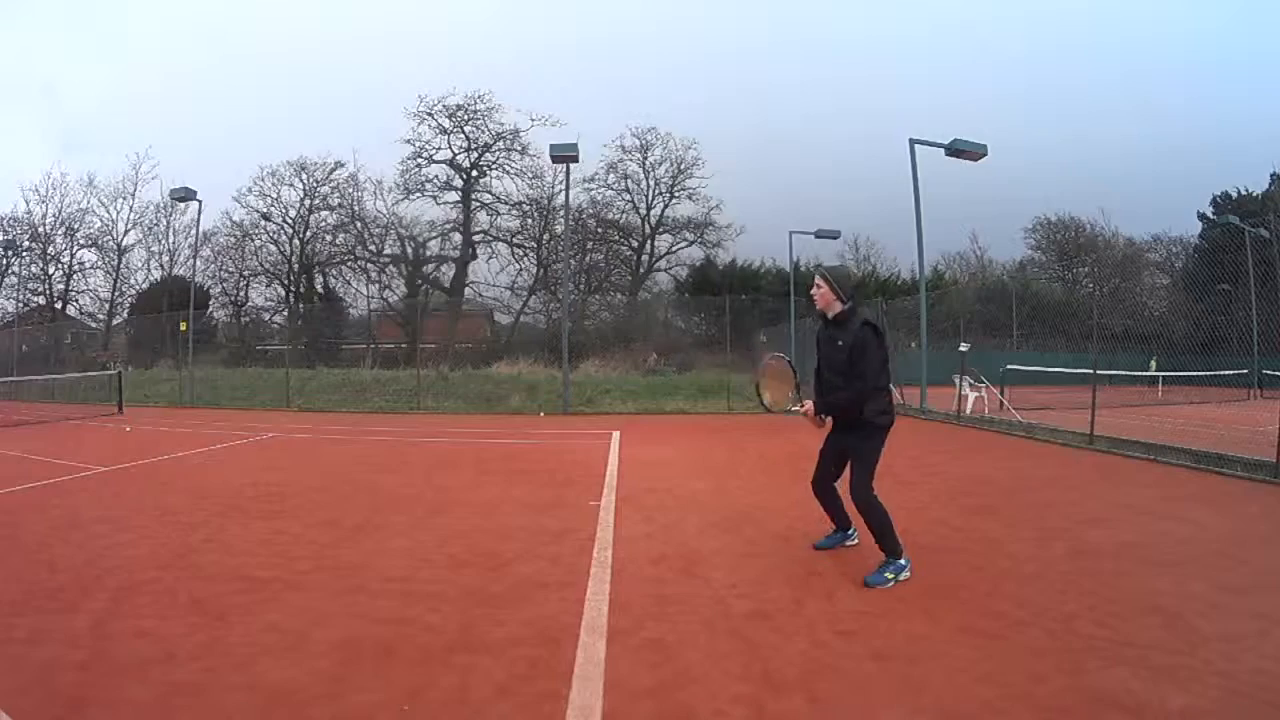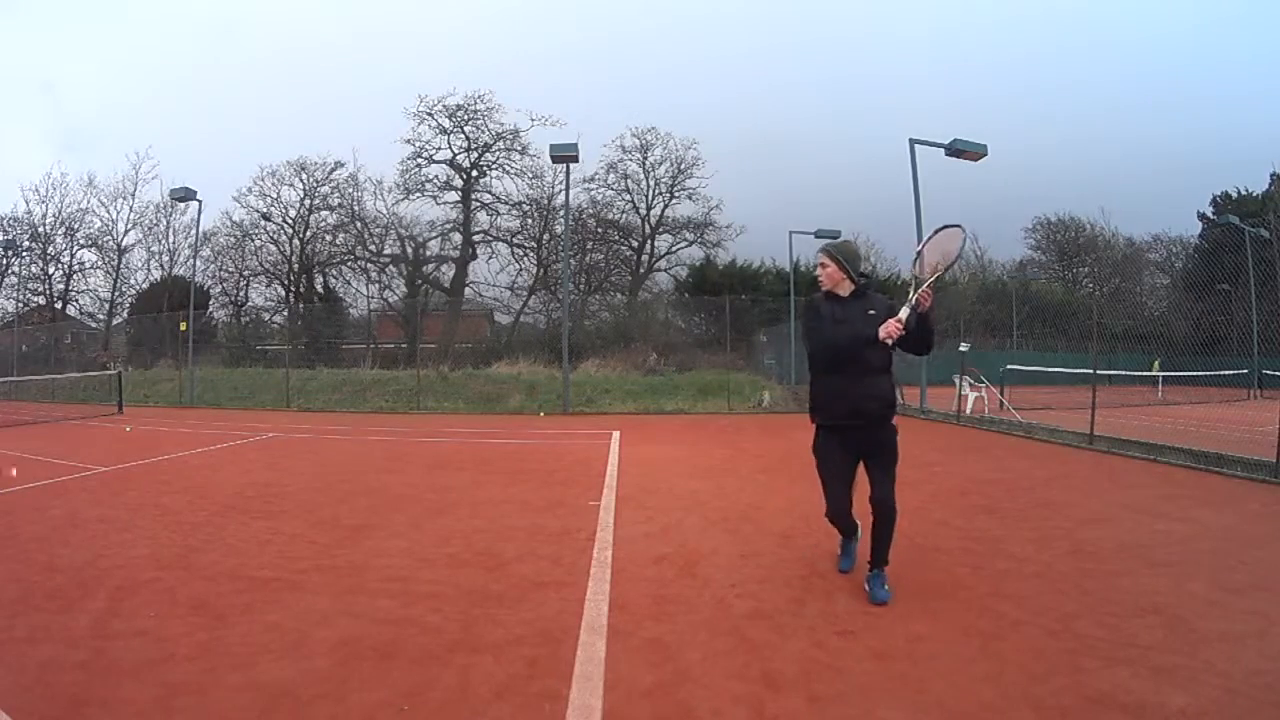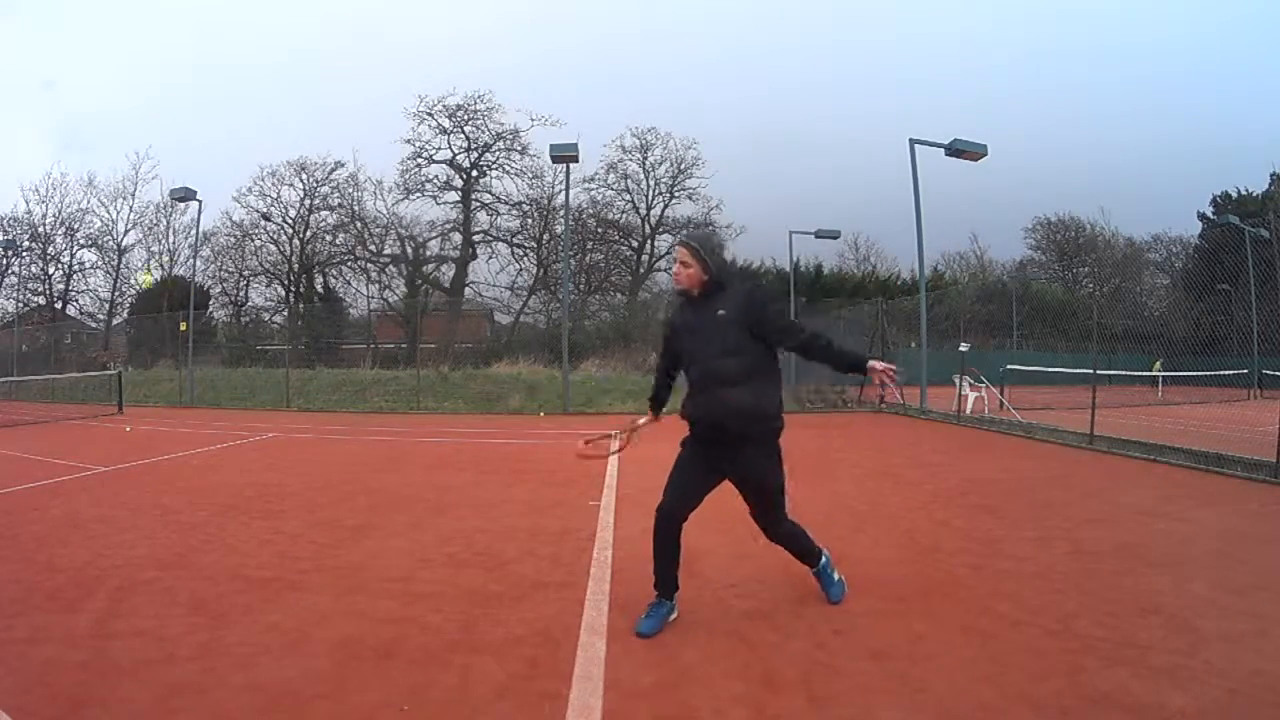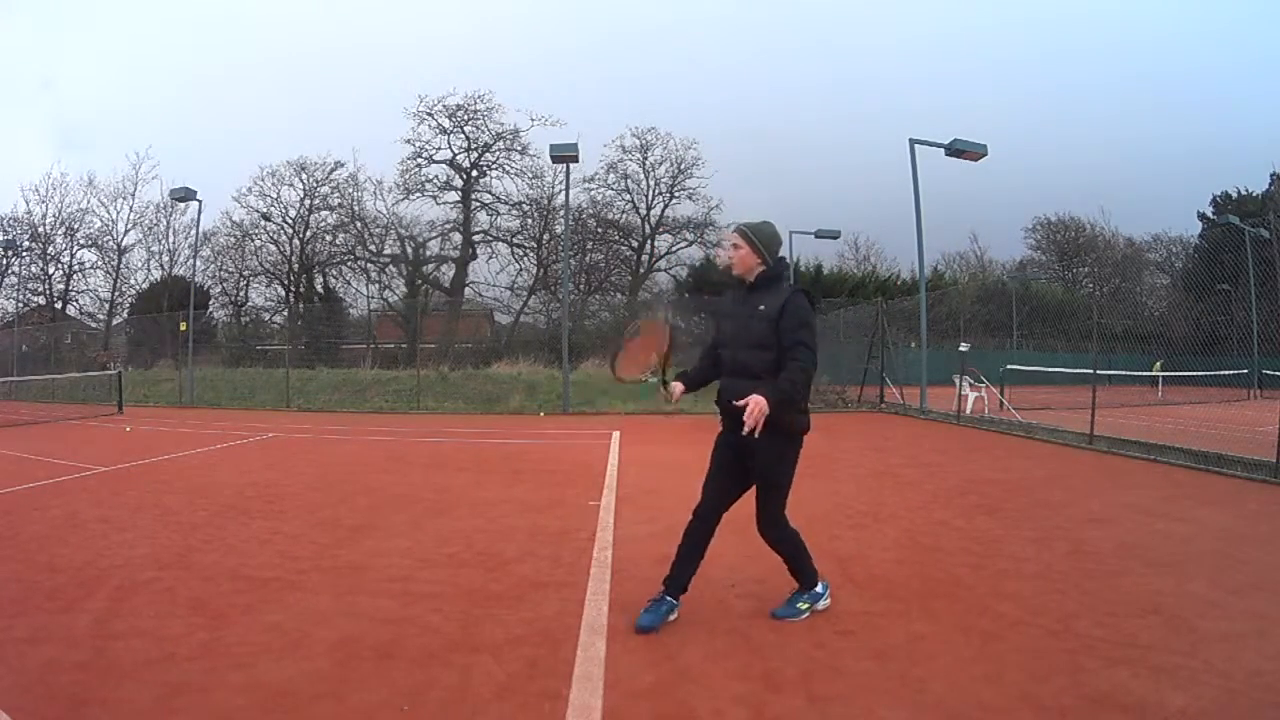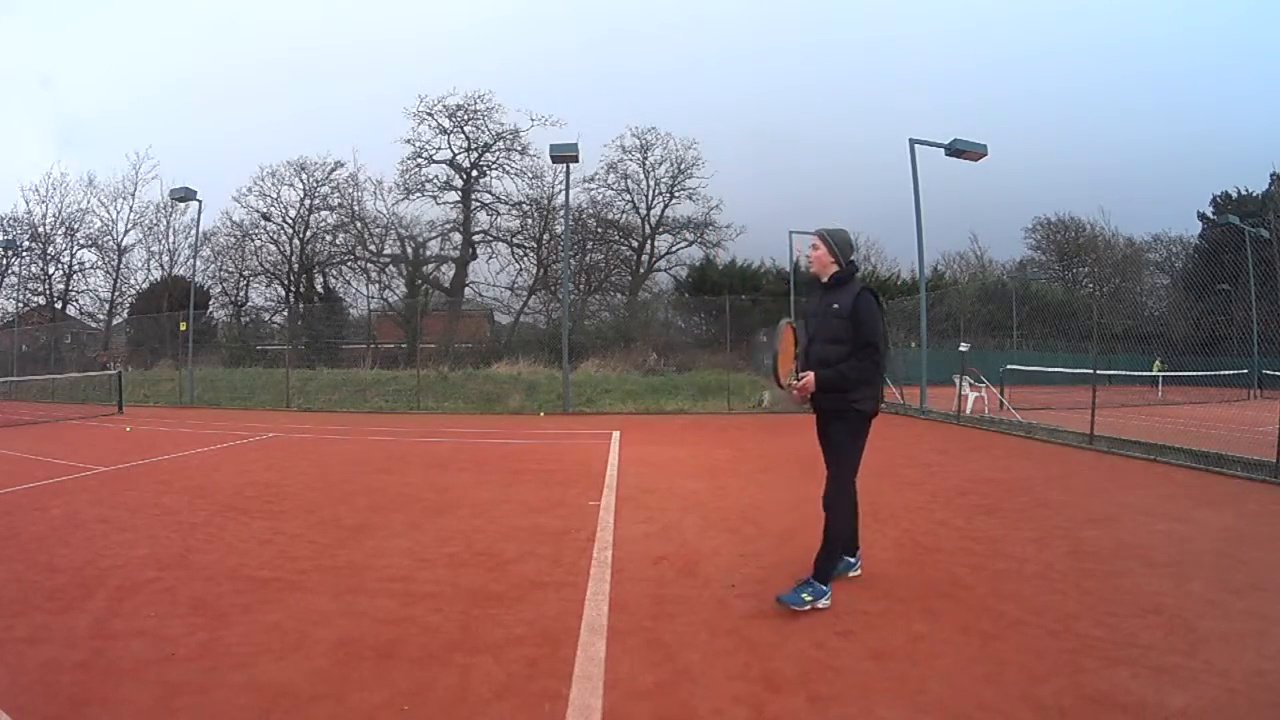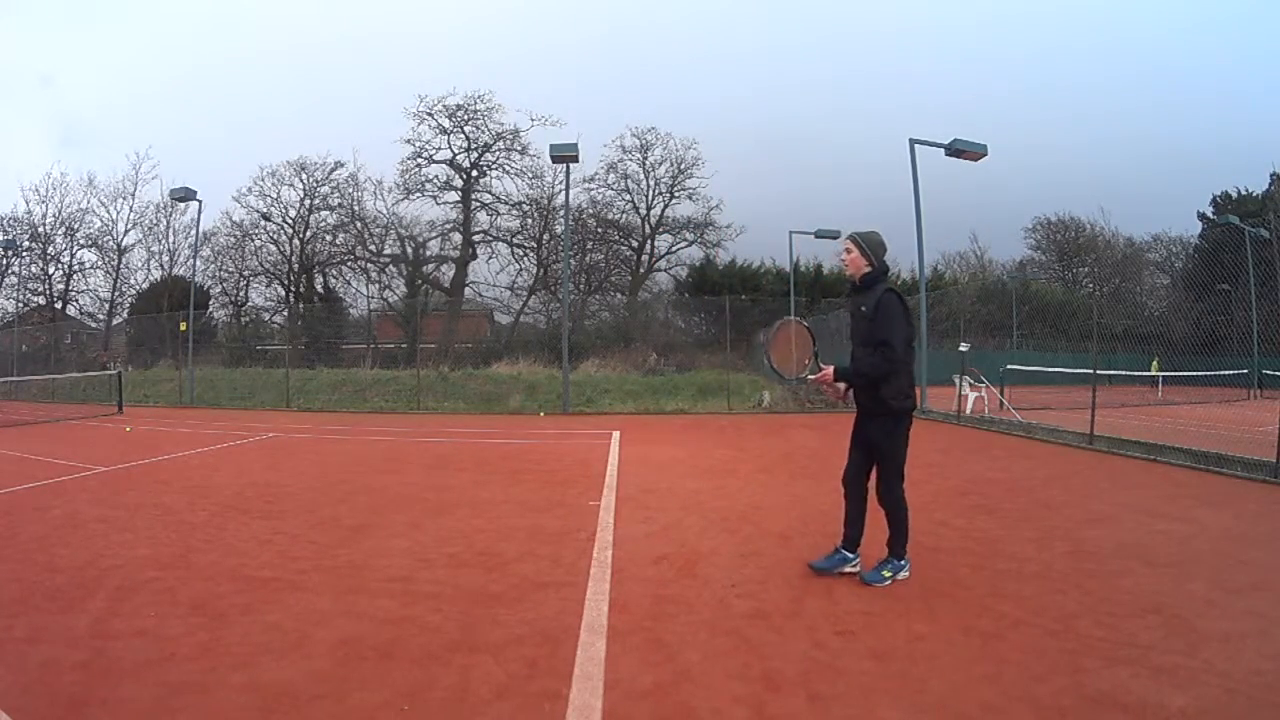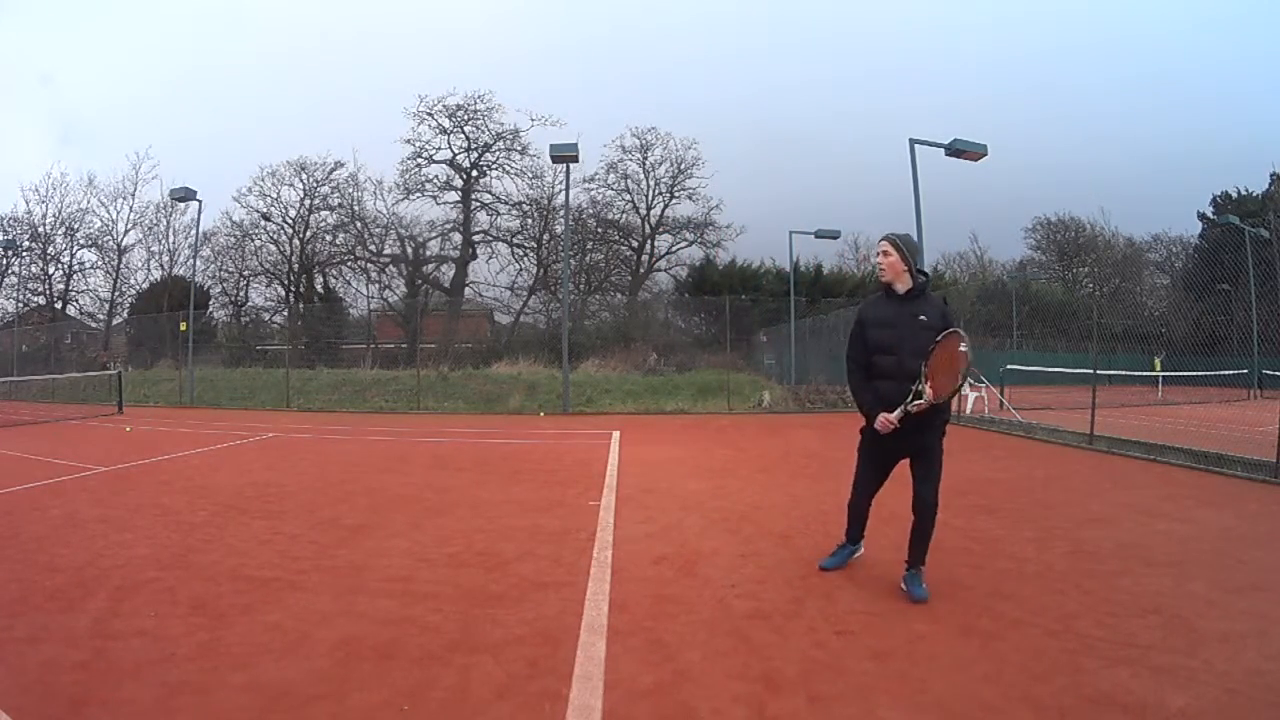
dt=0.7s
person 1, frame 1
left shoulder: (862, 330)
right shoulder: (826, 330)
left elbow: (867, 387)
left wrist: (820, 404)
right wrist: (820, 407)
left hip: (869, 424)
right hip: (844, 422)
left knee: (860, 490)
right knee: (821, 482)
left ankle: (897, 560)
right ankle: (845, 530)
person 1, frame 2
left shoulder: (879, 304)
right shoulder: (815, 308)
left elbow: (921, 347)
right elbow: (826, 348)
left wrist: (923, 312)
right wrist: (873, 335)
left hip: (876, 423)
right hip: (832, 426)
left knee: (884, 502)
right knee: (836, 508)
left ankle: (876, 572)
right ankle: (850, 534)
person 1, frame 3
left shoulder: (743, 300)
right shoulder: (681, 317)
left elbow: (801, 339)
right elbow: (668, 365)
left wrist: (861, 364)
right wrist: (656, 406)
left hip: (755, 439)
right hip: (706, 441)
left knee: (775, 526)
right knee: (667, 517)
left ankle: (820, 563)
right ankle: (665, 600)
person 1, frame 4
left shoulder: (790, 300)
right shoulder: (733, 300)
left elbow: (802, 361)
right elbow: (717, 355)
left wrist: (769, 398)
right wrist: (685, 381)
left hip: (777, 431)
right hip: (736, 428)
left knee: (770, 520)
right knee: (705, 513)
left ankle: (813, 589)
right ankle: (670, 597)
person 1, frame 5
left shoulder: (859, 298)
right shoulder: (816, 299)
left elbow: (871, 359)
left wrist: (822, 379)
right wrist: (805, 378)
left hip: (851, 410)
right hip: (826, 409)
left knee: (835, 494)
right knee: (841, 487)
left ankle: (820, 583)
right ankle: (848, 557)
person 1, frame 6
left shoulder: (886, 299)
right shoulder: (861, 298)
left elbow: (888, 360)
left wrist: (842, 374)
right wrist: (846, 381)
left hip: (891, 409)
right hip: (868, 407)
left knee: (889, 486)
right knee: (853, 479)
left ankle: (898, 560)
right ankle: (848, 553)
person 1, frame 7
left shoulder: (935, 308)
right shoulder: (870, 310)
right elbow: (855, 367)
right wrist: (871, 410)
left hip: (927, 425)
right hip: (882, 422)
left knee: (925, 500)
right knee: (862, 492)
left ankle: (914, 571)
right ankle: (852, 544)
